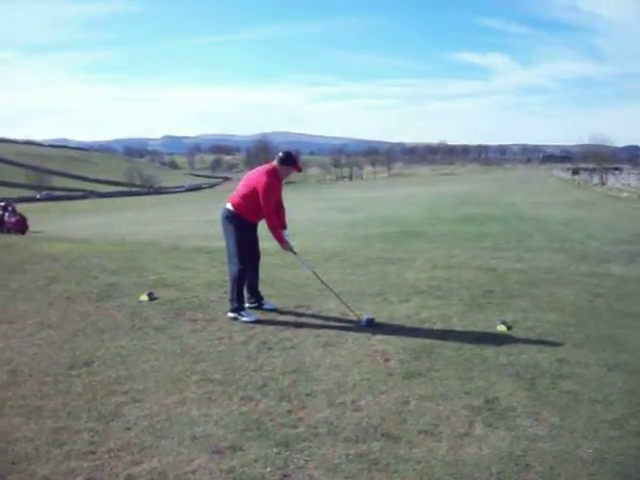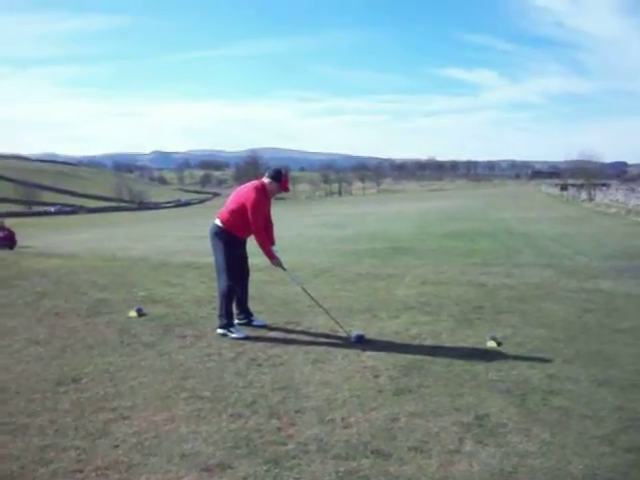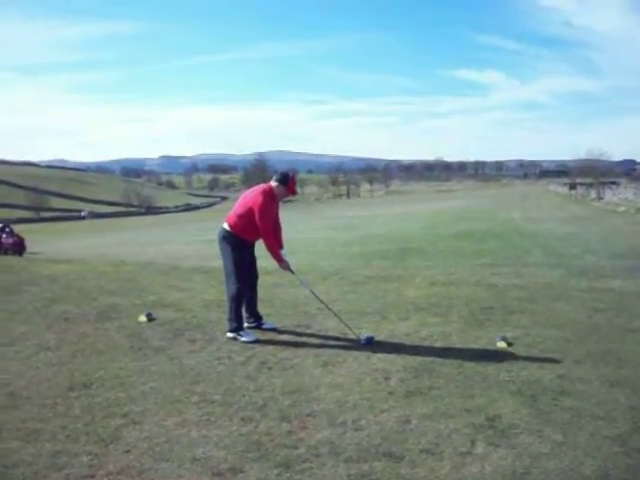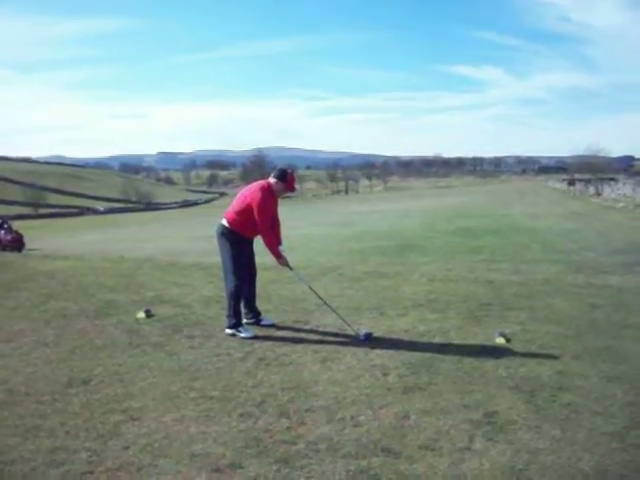
dt=0.5s
person 1, frame 1
left shoulder: (274, 177)
right shoulder: (266, 180)
left elbow: (278, 206)
right elbow: (269, 215)
left wrist: (284, 232)
right wrist: (281, 241)
left hip: (247, 220)
right hip: (235, 219)
left knee: (253, 260)
right knee: (240, 263)
left ankle: (253, 299)
right ankle: (236, 308)
person 1, frame 2
left shoulder: (263, 193)
right shoulder: (255, 195)
left elbow: (267, 222)
right elbow: (258, 230)
left wrist: (272, 247)
right wrist: (271, 256)
left hip: (236, 235)
right hip: (224, 234)
left knee: (242, 276)
right knee: (229, 279)
left ankle: (243, 315)
right ankle: (225, 324)
person 1, frame 3
left shoulder: (271, 197)
right shoulder: (262, 199)
left elbow: (275, 226)
right elbow: (266, 234)
left wrist: (281, 251)
right wrist: (280, 260)
left hip: (244, 239)
right hip: (232, 239)
left knee: (251, 280)
right knee: (238, 283)
left ankle: (253, 319)
right ankle: (234, 328)
person 1, frame 4
left shoulder: (270, 193)
right shoulder: (260, 195)
left elbow: (274, 222)
right elbow: (265, 230)
left wrist: (279, 247)
right wrist: (278, 256)
left hip: (243, 235)
right hip: (230, 235)
left knee: (249, 276)
right knee: (236, 279)
left ankle: (251, 315)
right ankle: (233, 324)
